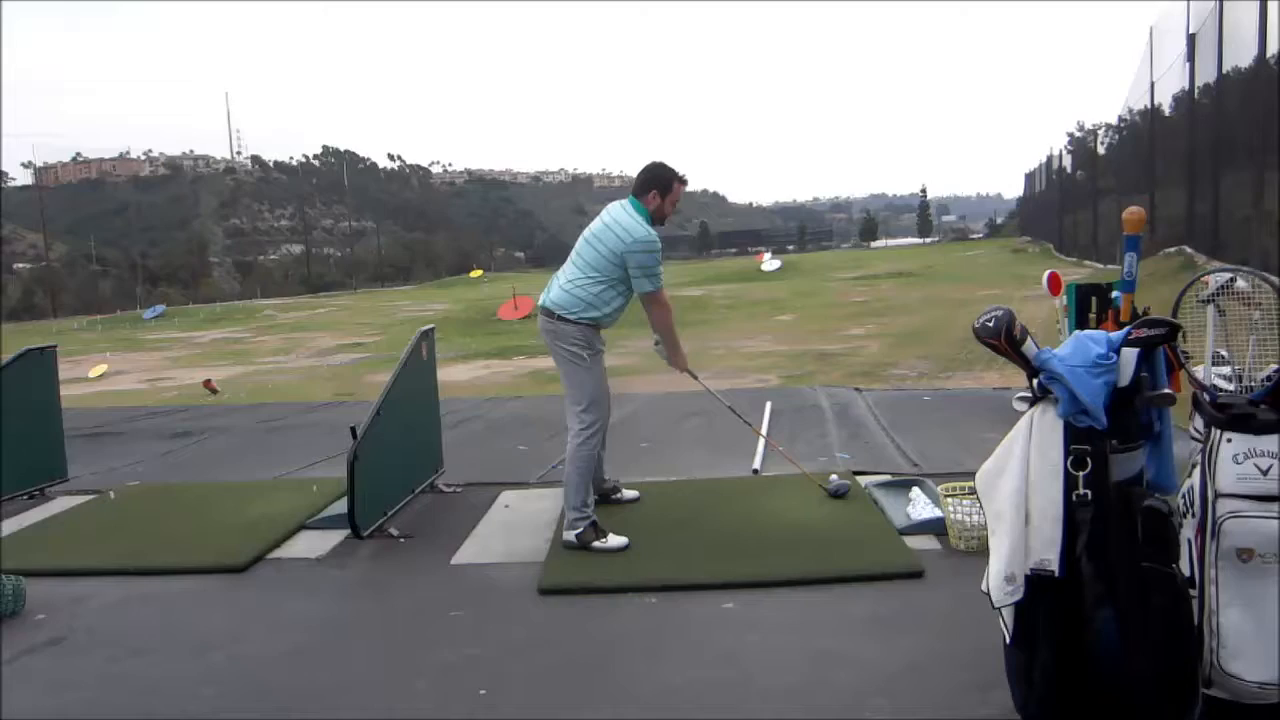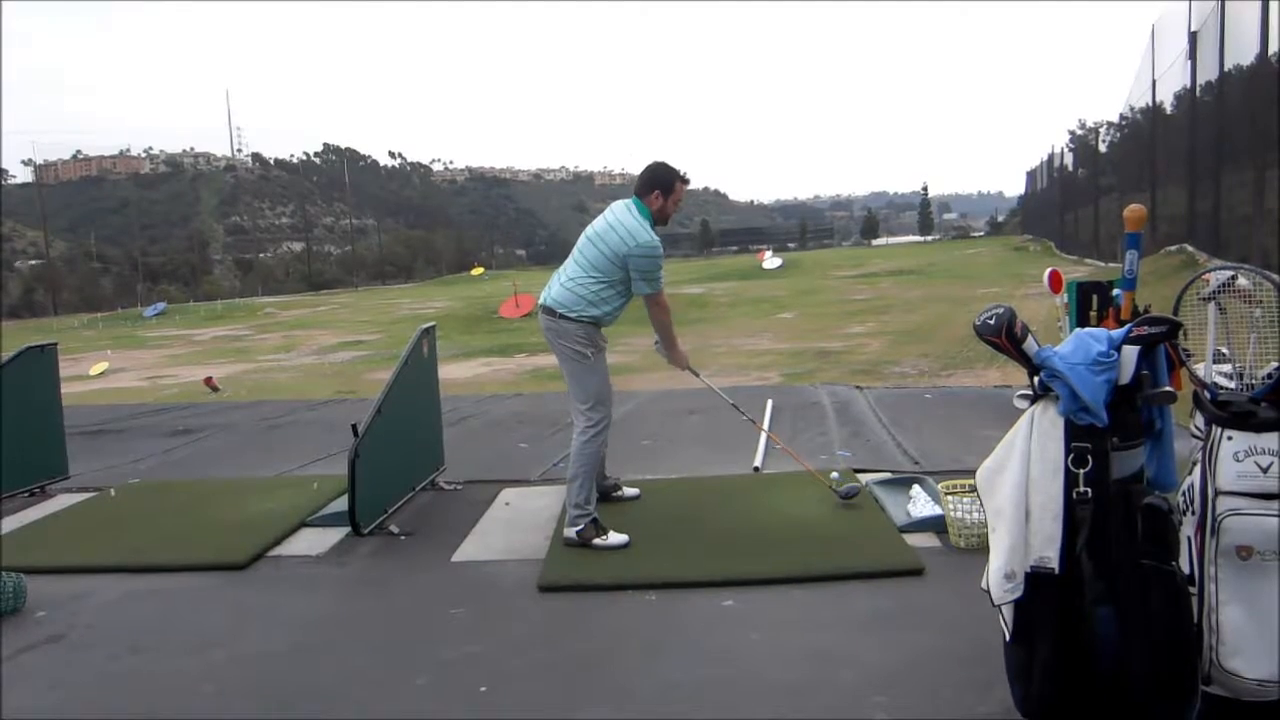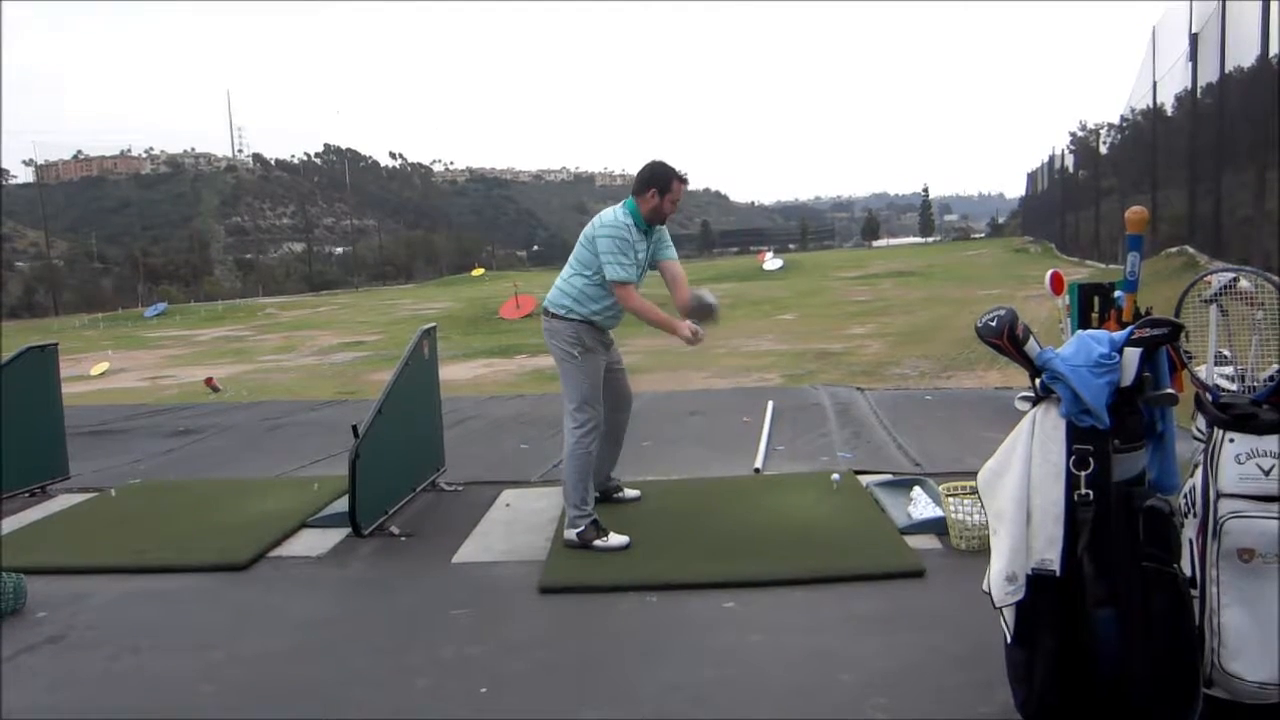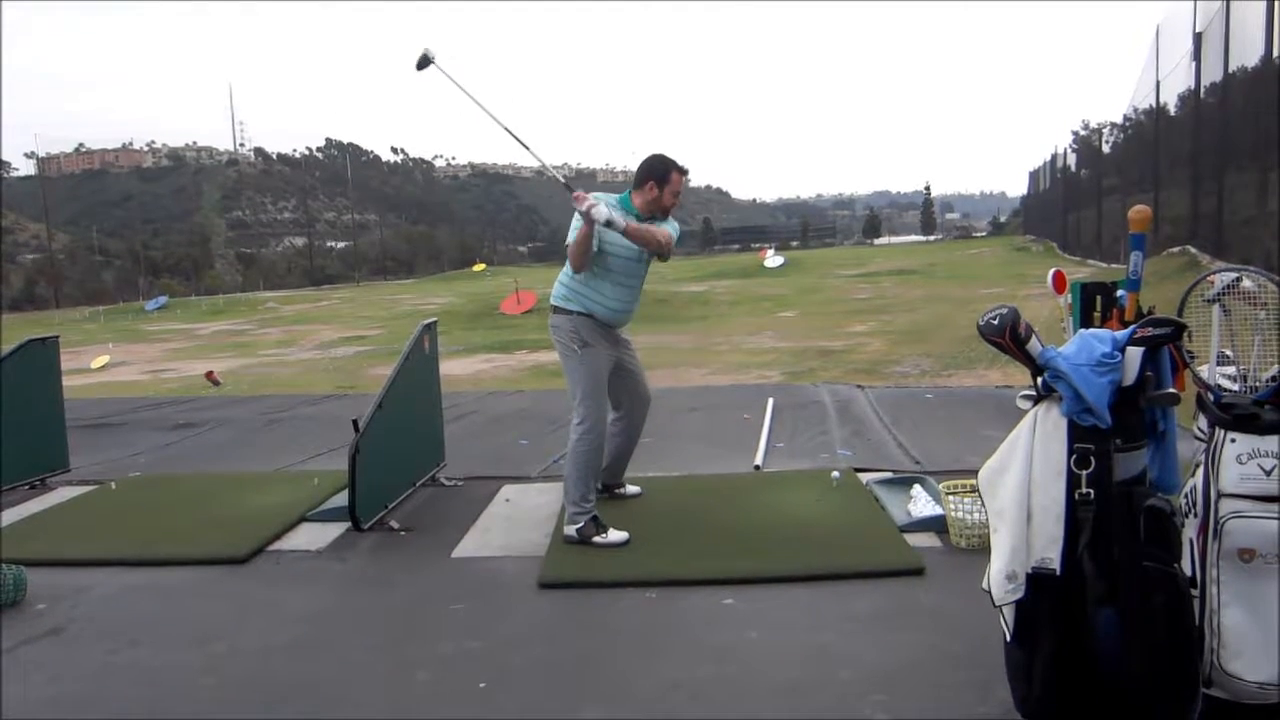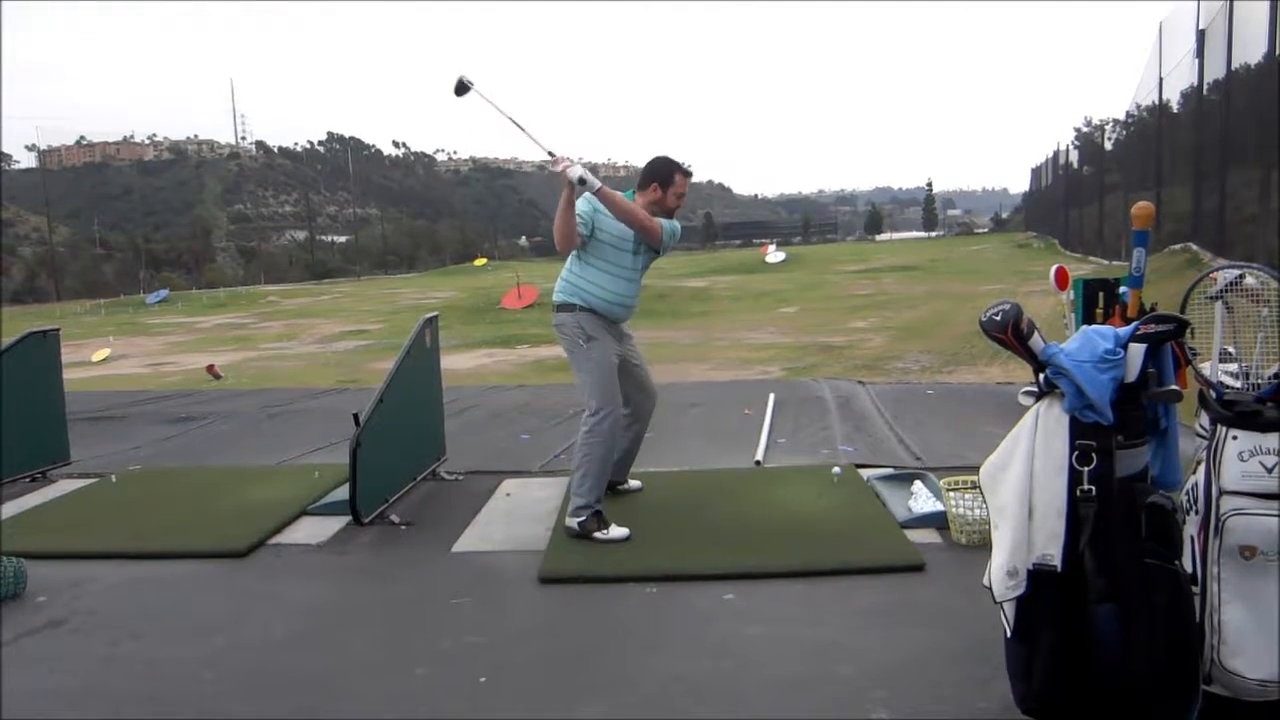
dt=1s
person 1, frame 1
left shoulder: (619, 211)
right shoulder: (642, 237)
left elbow: (649, 296)
right elbow: (656, 303)
left wrist: (661, 337)
right wrist: (675, 351)
left hip: (565, 316)
right hip: (571, 325)
left knee: (598, 407)
right knee: (586, 420)
left ankle: (596, 485)
right ankle: (578, 525)
person 1, frame 2
left shoulder: (623, 210)
right shoulder: (643, 241)
left elbow: (653, 297)
right elbow: (656, 304)
left wrist: (664, 339)
right wrist: (673, 350)
left hip: (564, 314)
right hip: (573, 324)
left knee: (599, 404)
right knee: (593, 418)
left ankle: (597, 482)
right ankle: (579, 522)
person 1, frame 3
left shoulder: (655, 230)
right shoulder: (613, 226)
left elbow: (675, 276)
right elbow: (627, 298)
left wrist: (690, 318)
right wrist: (676, 328)
left hip: (595, 327)
right hip: (571, 326)
left knee: (618, 404)
right knee: (586, 420)
left ankle: (600, 483)
right ankle: (579, 524)
person 1, frame 4
left shoulder: (666, 225)
right shoulder: (598, 206)
left elbow: (657, 242)
right elbow: (577, 264)
left wrist: (615, 221)
right wrist: (587, 221)
left hip: (612, 329)
right hip: (577, 323)
left knee: (635, 402)
right knee: (591, 417)
left ankle: (607, 480)
right ankle: (579, 519)
person 1, frame 5
left shoulder: (669, 228)
right shoulder: (593, 204)
left elbow: (642, 224)
right elbow: (565, 245)
left wrist: (595, 185)
right wrist: (570, 190)
left hip: (614, 325)
right hip: (579, 318)
left knee: (642, 399)
right knee: (604, 409)
left ankle: (611, 476)
right ankle: (582, 513)
